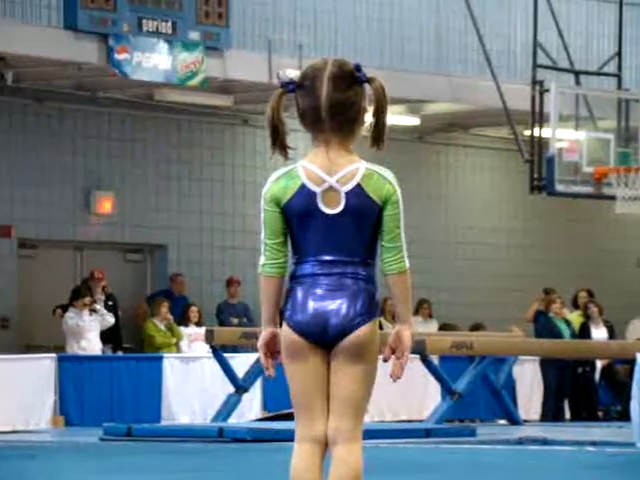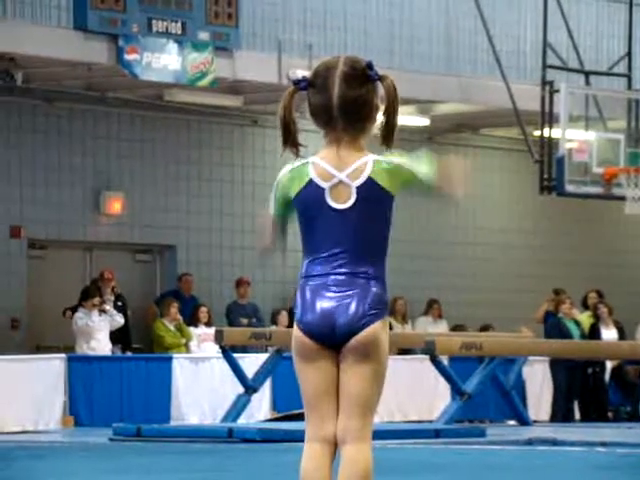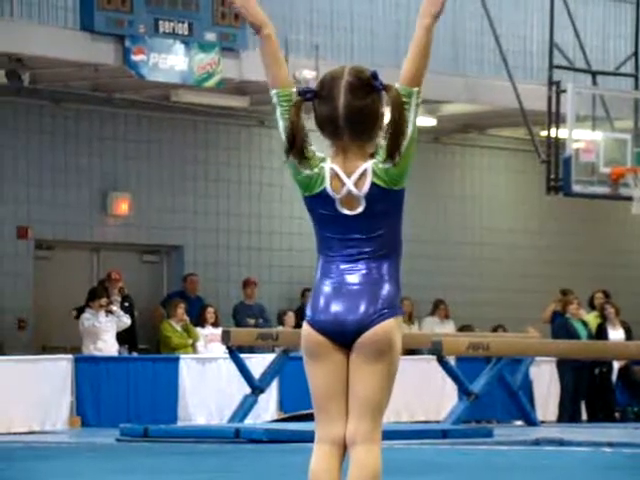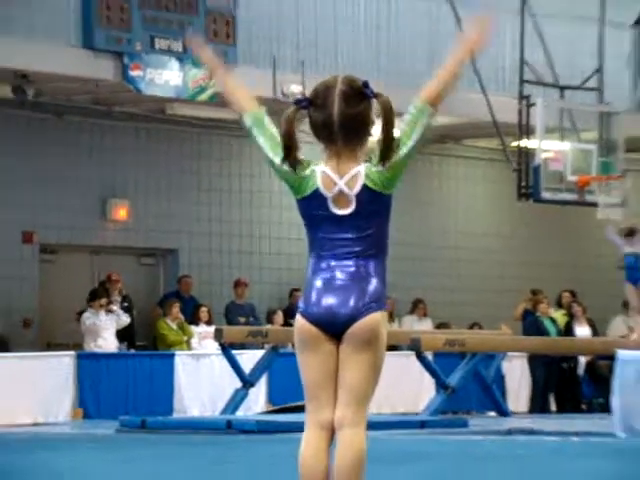
dt=0.4s
person 1, frame 1
left shoulder: (281, 184)
right shoulder: (381, 183)
left elbow: (272, 262)
right elbow: (395, 260)
left wrist: (268, 325)
right wrist: (404, 323)
left hip: (303, 313)
right hip: (356, 313)
left knee: (309, 436)
right knee: (345, 436)
person 1, frame 2
left shoulder: (293, 178)
right shoulder: (392, 173)
left elbow: (276, 224)
right elbow: (436, 172)
left wrist: (271, 233)
right wrist: (451, 175)
left hip: (312, 312)
right hip: (365, 312)
left knee: (318, 437)
right knee: (355, 436)
person 1, frame 3
left shoulder: (308, 175)
right shoulder: (390, 172)
left elbow: (283, 97)
right elbow: (409, 94)
left hip: (324, 312)
right hip: (376, 314)
left knee: (328, 436)
right knee: (363, 437)
person 1, frame 4
left shoulder: (301, 179)
right shoulder: (382, 176)
left elbow: (255, 119)
right elbow: (423, 109)
left wrist: (214, 66)
right wrist: (463, 53)
left hip: (315, 306)
right hip: (364, 306)
left knee: (317, 422)
right knee: (350, 421)
